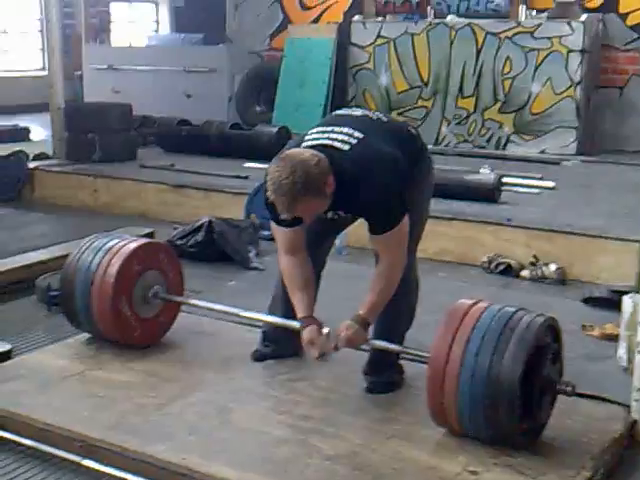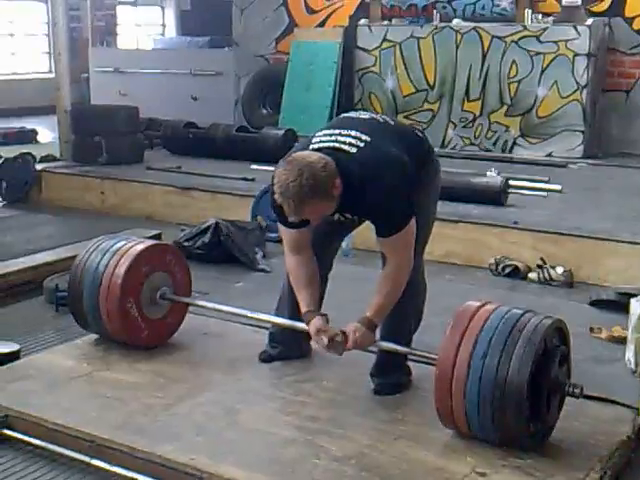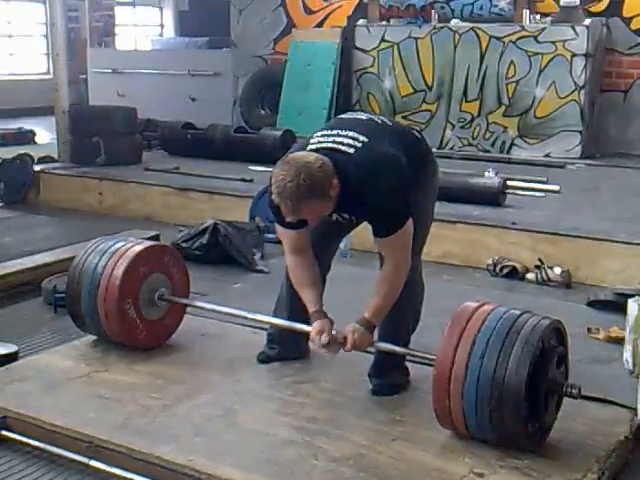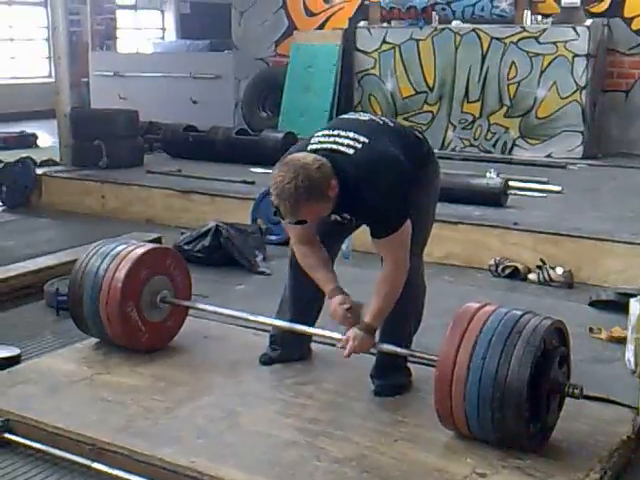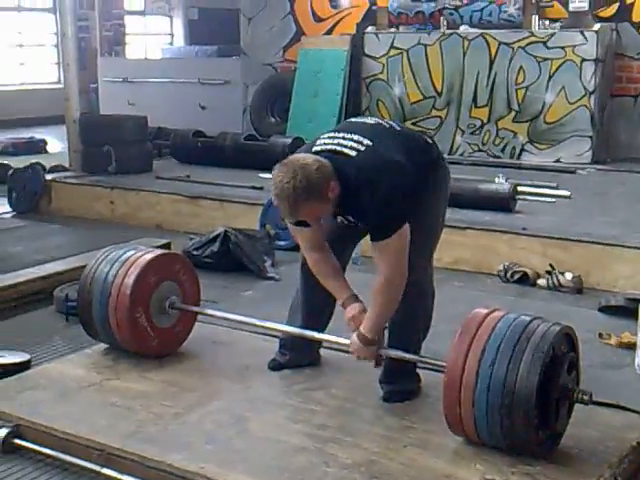
dt=0.2s
person 1, frame 1
left shoulder: (375, 185)
right shoulder: (283, 182)
left elbow: (392, 260)
right elbow: (292, 255)
left wrist: (362, 320)
right wrist: (307, 321)
left hip: (407, 165)
left knee: (402, 264)
right knee: (305, 248)
left ankle: (385, 362)
right ankle: (281, 338)
person 1, frame 2
left shoulder: (382, 187)
right shoulder: (290, 186)
left elbow: (399, 262)
right elbow: (297, 253)
left wrist: (369, 322)
right wrist: (311, 314)
left hip: (415, 167)
left knee: (409, 266)
right knee: (312, 247)
left ankle: (393, 364)
right ankle: (289, 340)
person 1, frame 3
left shoulder: (380, 187)
right shoulder: (287, 186)
left elbow: (397, 263)
right elbow: (297, 253)
left wrist: (367, 323)
right wrist: (316, 314)
left hip: (413, 168)
left knee: (407, 266)
right knee: (310, 249)
left ankle: (390, 364)
right ankle: (286, 341)
person 1, frame 4
left shoulder: (379, 187)
right shoulder: (290, 186)
left elbow: (395, 264)
right elbow: (304, 244)
left wrist: (368, 327)
right wrist: (334, 293)
left hip: (413, 170)
left knee: (407, 269)
right knee: (303, 257)
left ankle: (392, 365)
right ankle: (289, 342)
person 1, frame 5
left shoulder: (379, 190)
right shoulder: (297, 187)
left elbow: (392, 272)
right elbow: (316, 251)
left wrist: (367, 336)
right wrist: (349, 301)
left hip: (422, 176)
left knee: (413, 272)
right knee: (314, 263)
left ankle: (401, 370)
right ankle: (299, 347)
